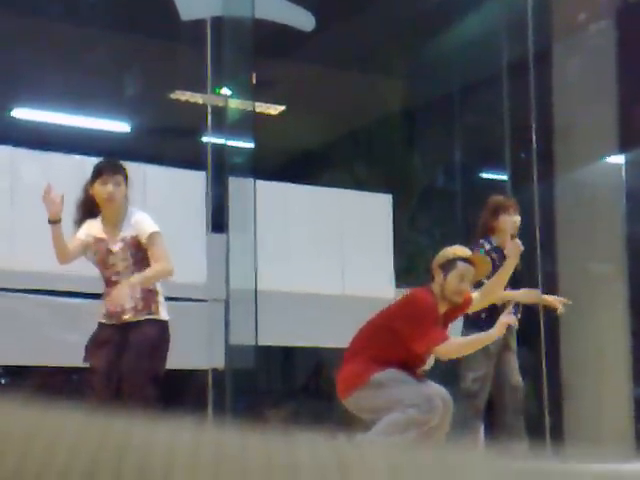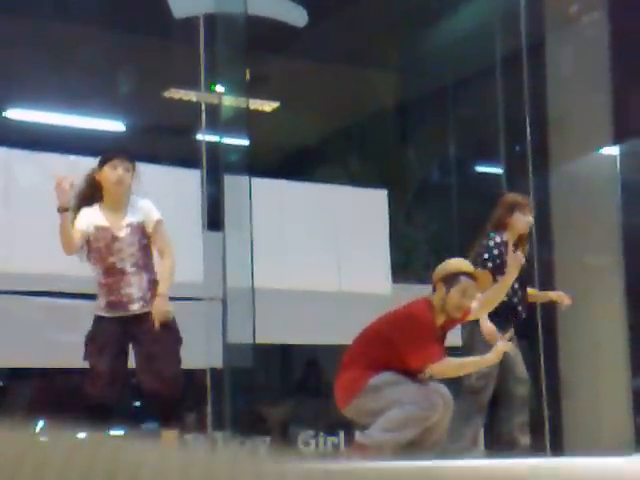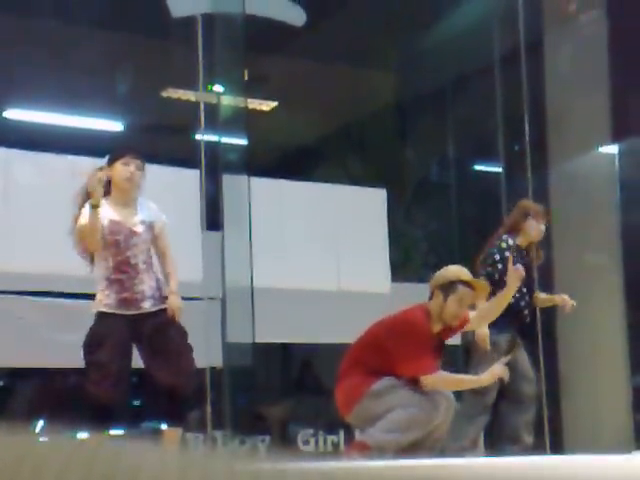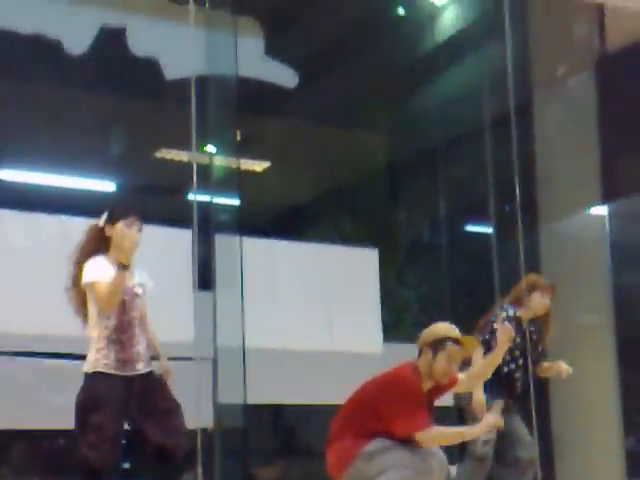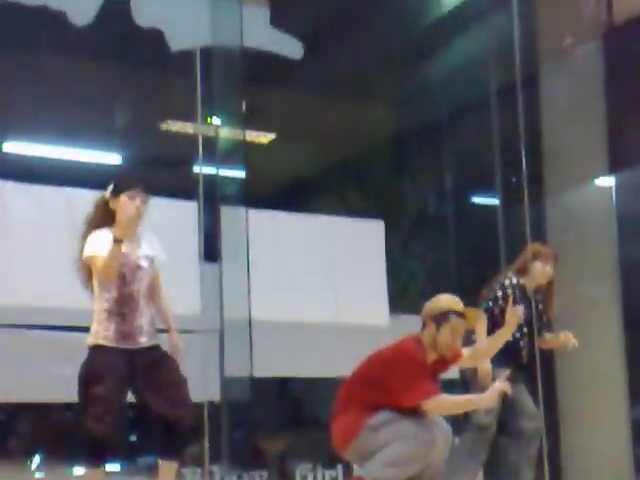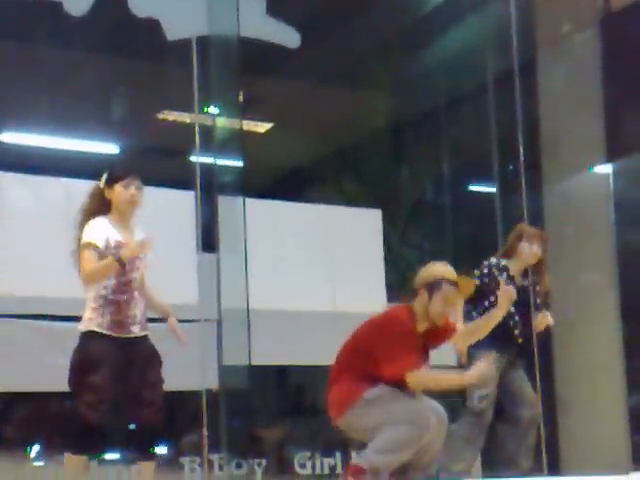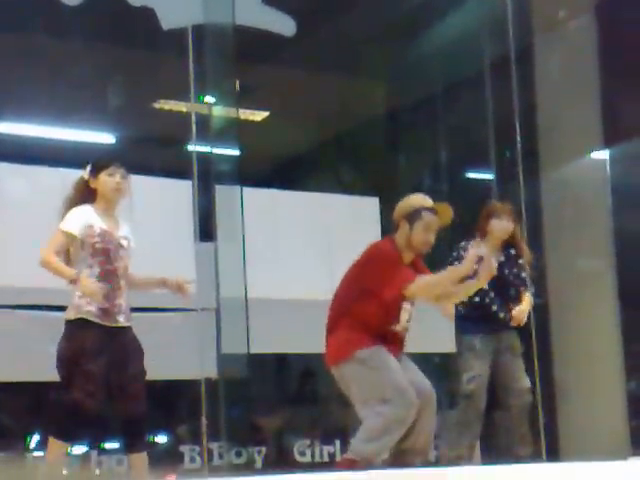
dt=0.4s
person 1, frame 1
left shoulder: (139, 221)
right shoulder: (90, 227)
left elbow: (165, 266)
right elbow: (64, 258)
left wrist: (131, 283)
right wrist: (55, 219)
left hip: (148, 319)
right hip: (111, 321)
left knee: (136, 385)
right knee: (99, 390)
person 1, frame 2
left shoulder: (144, 208)
right shoulder: (89, 215)
left elbow: (167, 255)
right elbow: (70, 248)
left wrist: (162, 295)
right wrist: (65, 208)
left hip: (148, 310)
right hip: (108, 314)
left knee: (165, 378)
right knee: (100, 387)
person 1, frame 3
left shoulder: (149, 209)
right shoulder: (96, 209)
left elbow: (165, 256)
right elbow: (91, 245)
left wrist: (173, 292)
right wrist: (94, 201)
left hip: (154, 308)
right hip: (112, 311)
left knee: (181, 375)
right knee: (106, 387)
person 1, frame 4
left shoulder: (138, 274)
right shoulder: (95, 265)
right elbow: (108, 303)
left wrist: (160, 355)
right wrist: (124, 262)
left hip: (140, 371)
right hip: (105, 372)
left knee: (172, 439)
right knee: (99, 451)
person 1, frame 5
left shoulder: (150, 243)
right shoulder: (99, 238)
right elbow: (105, 276)
left wrist: (172, 330)
right wrist: (120, 236)
left hip: (147, 346)
right hip: (108, 346)
left knee: (177, 413)
right knee: (102, 425)
person 1, frame 6
left shoulder: (137, 238)
right shoulder: (97, 227)
right elbow: (88, 275)
left wrist: (167, 314)
right wrist: (122, 255)
left hip: (136, 337)
right hip: (100, 334)
left knee: (148, 415)
right knee: (91, 414)
person 1, frame 7
left shoulder: (124, 228)
right shoulder: (81, 215)
right elbow: (47, 257)
left wrist: (163, 282)
right wrist: (78, 278)
left hip: (120, 325)
right hip: (86, 322)
left knee: (133, 405)
right knee: (79, 401)
person 2, frame 1
left shoulder: (509, 252)
right shoulder: (483, 250)
left wrist: (545, 298)
right wrist: (517, 294)
left hip: (505, 332)
right hip: (482, 332)
left knee: (513, 392)
right knee: (475, 396)
person 2, frame 2
left shoulder: (516, 249)
right shoulder: (492, 243)
left wrist: (549, 295)
right wrist: (484, 321)
left hip: (505, 330)
right hip: (486, 329)
left knee: (518, 387)
right knee: (478, 391)
left ankle: (513, 449)
right ankle: (463, 452)
person 2, frame 3
left shoulder: (527, 255)
right shoulder: (503, 245)
left elbow: (529, 296)
left wrist: (555, 299)
left hip: (510, 331)
right hip: (492, 329)
left knee: (526, 387)
right knee: (483, 390)
left ankle: (515, 447)
right ankle: (461, 450)
person 2, frame 4
left shoulder: (532, 329)
right shoulder: (504, 315)
left elbow: (538, 366)
right elbow: (479, 348)
left wrist: (556, 367)
right wrist: (477, 390)
left hip: (506, 399)
right hip: (486, 393)
left knee: (525, 453)
right knee: (481, 452)
person 2, frame 5
left shoulder: (537, 299)
right shoulder: (508, 284)
left elbow: (538, 339)
right elbow: (483, 315)
left wrist: (561, 339)
left hip: (514, 369)
right hip: (492, 363)
left knee: (530, 424)
right knee: (485, 424)
person 2, frame 6
left shoulder: (532, 282)
right shoulder: (494, 266)
left elbow: (529, 323)
left wrist: (542, 320)
left hip: (511, 353)
right hip: (485, 348)
left knee: (528, 409)
right knee: (480, 409)
left ankle: (514, 471)
right ankle: (453, 472)
person 2, frame 7
left shoulder: (515, 256)
right shoulder: (466, 249)
left elbow: (526, 291)
left wrist: (524, 307)
left hip: (506, 334)
right hip: (474, 333)
left knee: (520, 394)
right knee: (473, 394)
left ankle: (521, 457)
right ankle: (455, 459)
person 3, frame 1
left shoulder: (445, 302)
right shoulder: (418, 303)
left elbow: (484, 297)
right elbow: (443, 350)
left wrist: (511, 261)
right wrist: (493, 333)
left hip: (391, 375)
right hip: (361, 378)
left knee: (441, 403)
right knee: (428, 404)
person 3, frame 2
left shoulder: (443, 311)
right shoulder: (417, 316)
left elbow: (482, 307)
right elbow: (438, 367)
left wrist: (511, 273)
right wrist: (489, 358)
left hip: (384, 383)
right hip: (358, 386)
left knee: (441, 401)
right knee: (429, 401)
right ankle: (363, 451)
person 3, frame 3
left shoulder: (441, 318)
right shoulder: (413, 323)
left elbow: (480, 317)
right elbow: (429, 379)
left wrist: (511, 287)
right wrist: (482, 379)
left hip: (385, 391)
right hip: (358, 394)
left knee: (442, 403)
right knee: (433, 402)
right ankle: (363, 450)
person 3, frame 4
left shoulder: (431, 376)
right shoulder: (404, 381)
left elbow: (469, 380)
right elbow: (425, 436)
left wrist: (501, 347)
right wrist: (476, 430)
left hip: (377, 450)
right hip: (350, 453)
left knee: (436, 464)
person 3, frame 5
left shoulder: (435, 351)
right shoulder: (408, 354)
left elbow: (473, 357)
right elbow: (432, 405)
left wrist: (508, 328)
right wrist: (483, 399)
left hip: (381, 422)
right hip: (355, 428)
left knee: (441, 435)
right knee: (427, 437)
person 3, frame 6
left shoulder: (429, 323)
right shoulder: (397, 322)
left elbow: (466, 335)
right elbow: (416, 377)
left wrist: (501, 309)
right wrist: (467, 377)
left hip: (380, 391)
right hip: (351, 396)
left knee: (437, 419)
right knee: (420, 421)
person 3, frame 7
left shoulder: (412, 262)
right shoulder: (381, 253)
left elbow: (440, 296)
right elbow: (416, 290)
left wrist: (478, 281)
right wrist: (462, 268)
left hip: (384, 346)
right hip: (352, 345)
left knee: (424, 396)
right knee: (399, 401)
left ankle: (406, 469)
right ankle: (352, 466)
